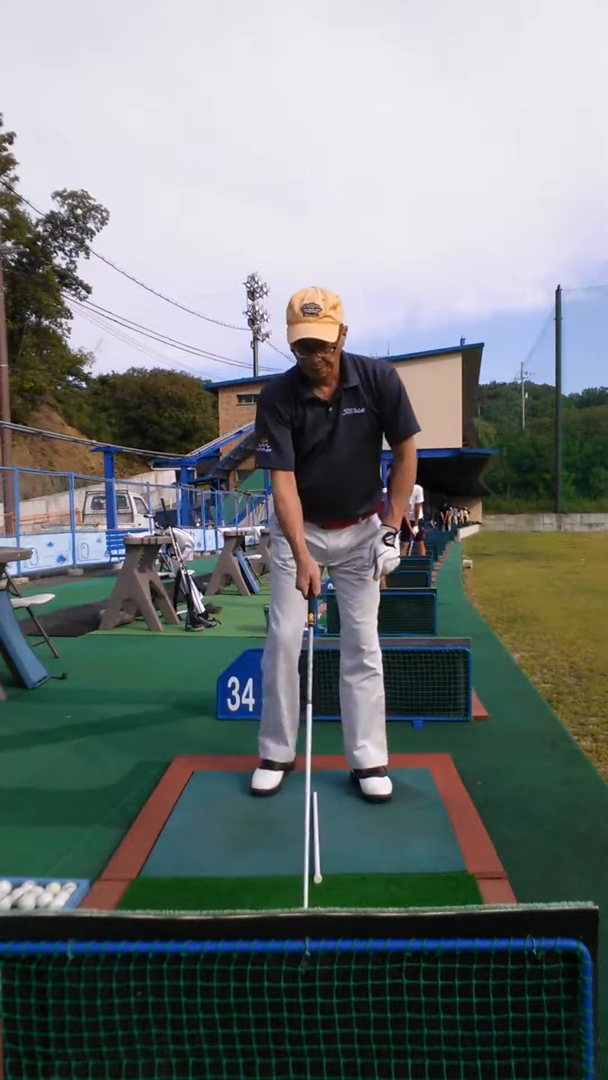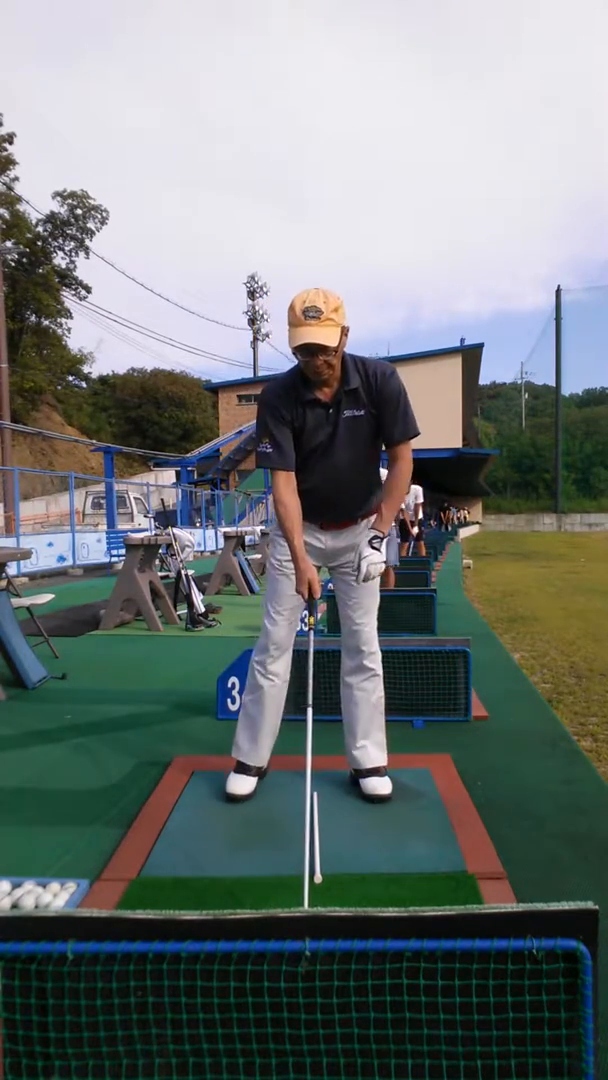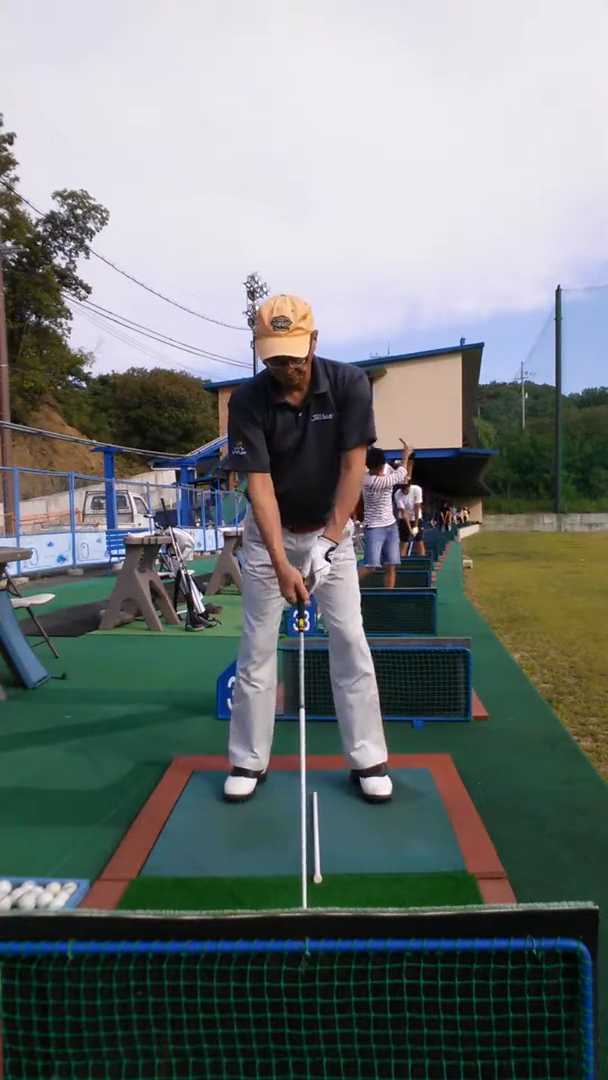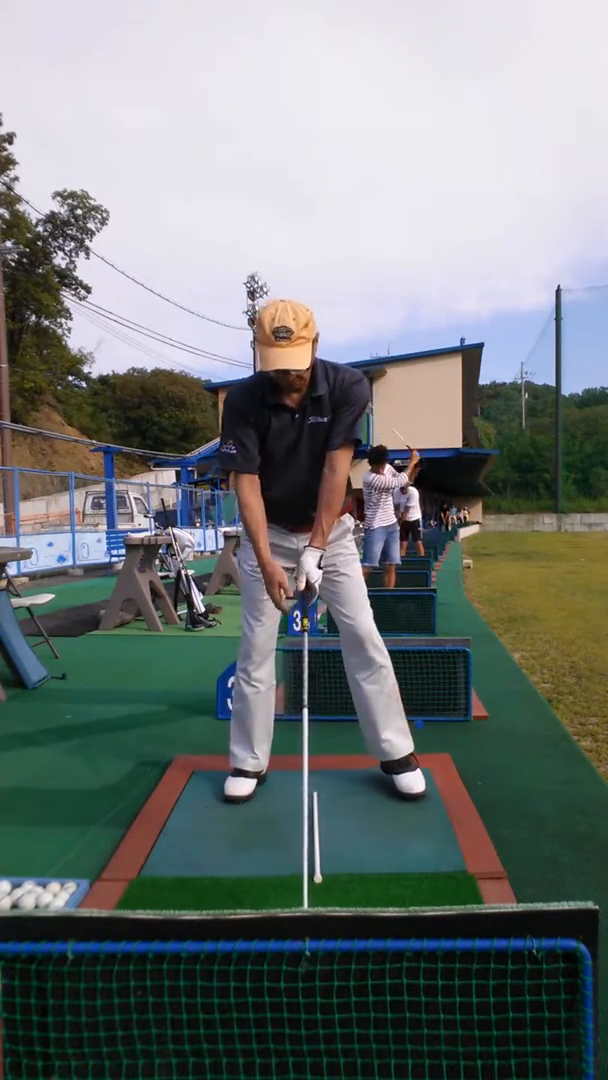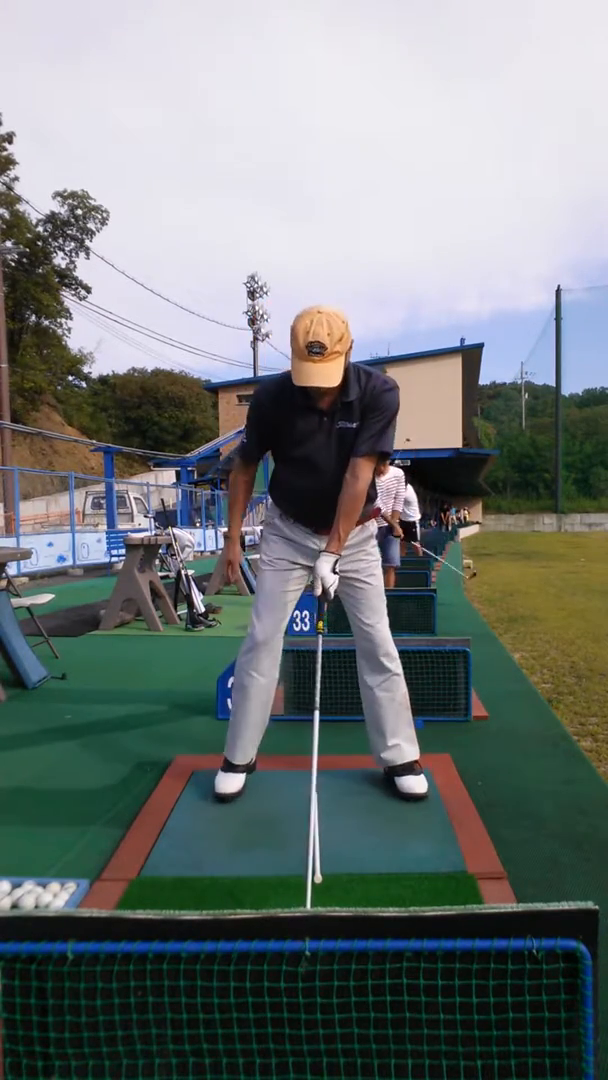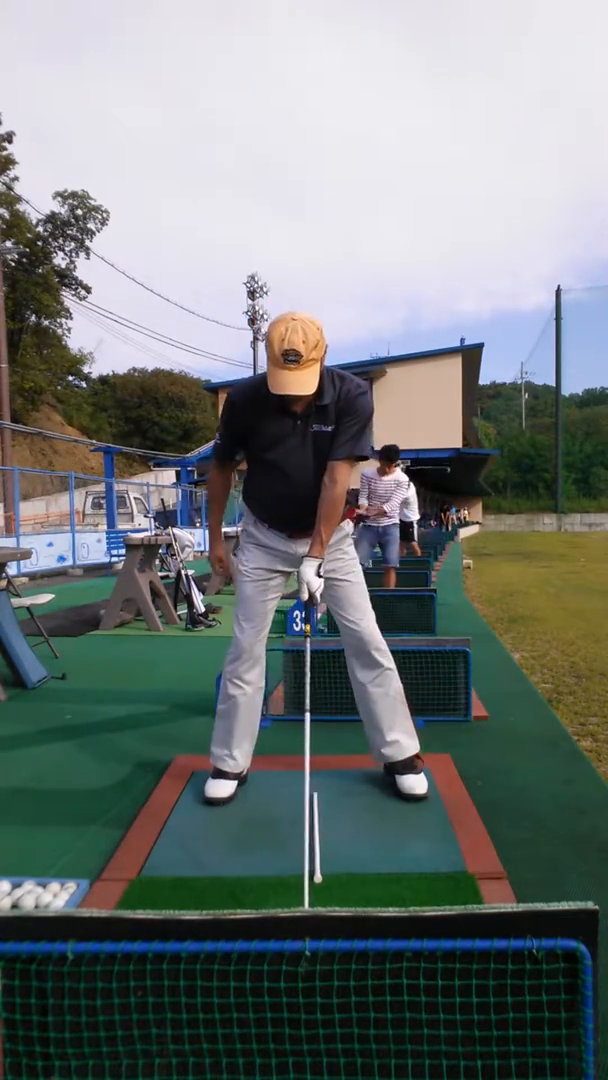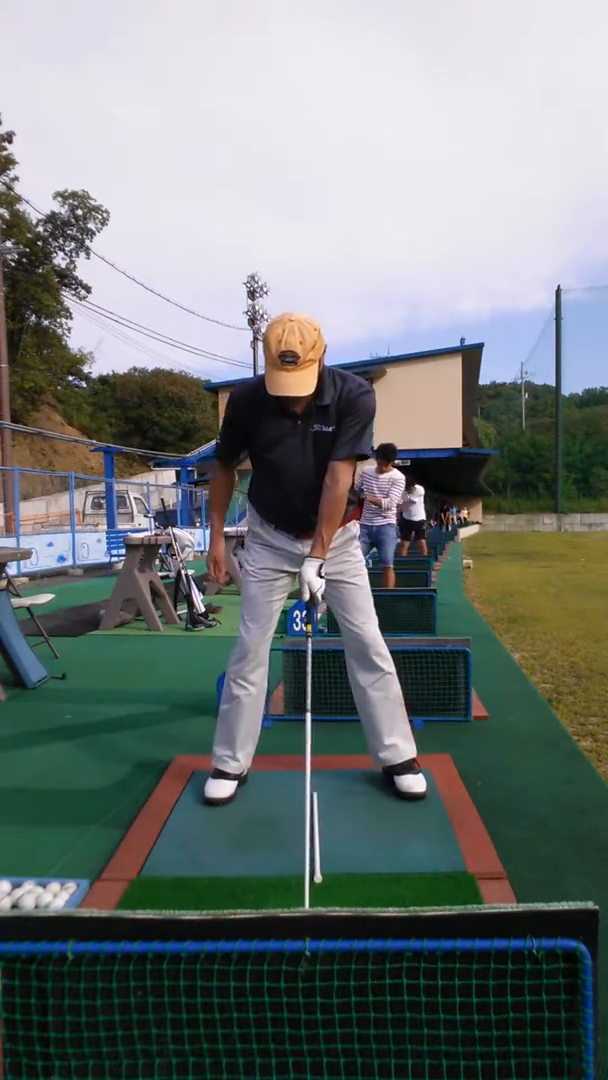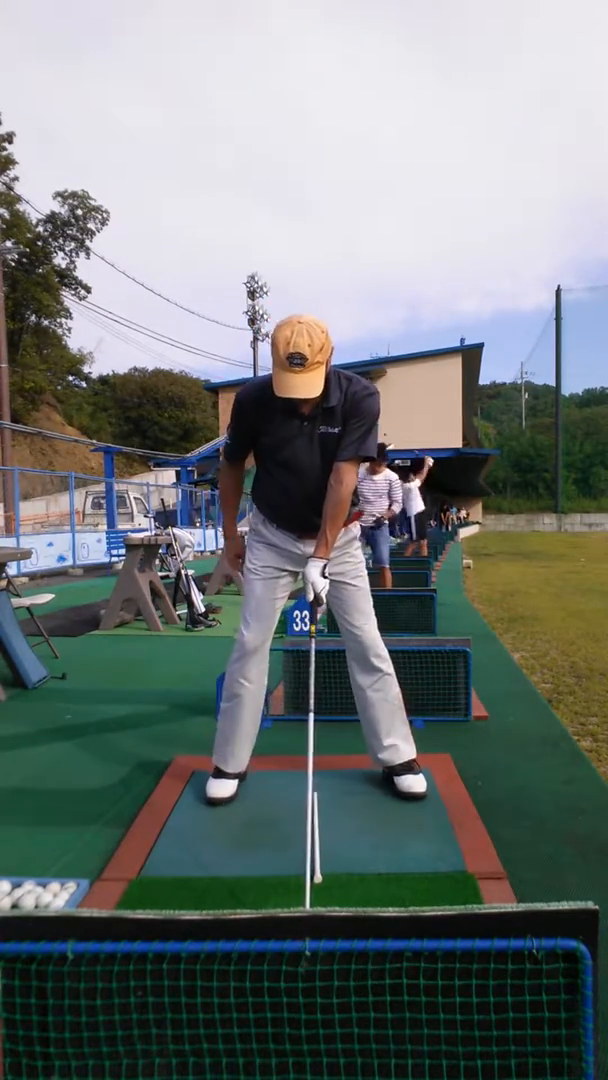
dt=0.3s
person 1, frame 1
left shoulder: (379, 379)
right shoulder: (276, 396)
left elbow: (405, 453)
right elbow: (282, 481)
left wrist: (391, 529)
right wrist: (302, 557)
left hip: (360, 530)
right hip: (298, 529)
left knee: (362, 644)
right knee: (283, 639)
left ankle: (368, 760)
right ankle: (275, 753)
person 1, frame 2
left shoulder: (380, 380)
right shoulder: (277, 396)
left elbow: (401, 458)
right elbow: (282, 481)
left wrist: (380, 532)
right wrist: (300, 559)
left hip: (358, 529)
right hip: (297, 529)
left knee: (362, 643)
right knee: (274, 641)
left ankle: (368, 760)
right ankle: (250, 757)
person 1, frame 3
left shoulder: (350, 384)
right shoulder: (247, 400)
left elbow: (353, 468)
right elbow: (259, 484)
left wrist: (329, 543)
right wrist: (281, 563)
left hip: (330, 531)
right hip: (268, 534)
left knee: (350, 641)
right knee: (257, 646)
left ankle: (367, 759)
right ankle: (249, 760)
person 1, frame 4
left shoulder: (348, 386)
right shoulder: (243, 399)
left elbow: (336, 469)
right elbow: (246, 484)
left wrist: (316, 548)
right wrist: (265, 559)
left hip: (331, 530)
right hip: (269, 533)
left knee: (363, 637)
right knee: (256, 646)
left ankle: (397, 753)
right ankle: (249, 761)
person 1, frame 5
left shoulder: (379, 392)
right shoulder: (271, 395)
left elbow: (359, 475)
right elbow: (245, 465)
left wrist: (334, 552)
right wrist: (231, 538)
left hip: (354, 534)
right hip: (288, 531)
left knee: (377, 644)
right knee: (261, 640)
left ankle: (400, 758)
right ankle: (238, 757)
person 1, frame 6
left shoulder: (352, 396)
right shoulder: (244, 398)
left elbow: (337, 478)
right elbow: (221, 467)
left wrist: (316, 556)
right wrist: (215, 537)
left hip: (331, 536)
right hip: (264, 537)
left knee: (366, 640)
right knee: (245, 647)
left ankle: (400, 756)
right ankle: (229, 763)
person 1, frame 7
left shoulder: (354, 396)
right shoulder: (246, 399)
left elbow: (339, 479)
right elbow: (224, 467)
left wrist: (318, 557)
right wrist: (216, 538)
left hip: (336, 536)
right hip: (268, 538)
left knee: (367, 643)
right knee: (249, 648)
left ankle: (398, 757)
right ankle: (230, 764)
person 1, frame 8
left shoulder: (360, 397)
right shoulder: (252, 399)
left elbow: (343, 479)
right elbow: (232, 465)
left wrist: (321, 557)
right wrist: (230, 533)
left hip: (338, 537)
right hip: (271, 536)
left knee: (366, 644)
right knee: (250, 646)
left ankle: (397, 757)
right ankle: (228, 763)
